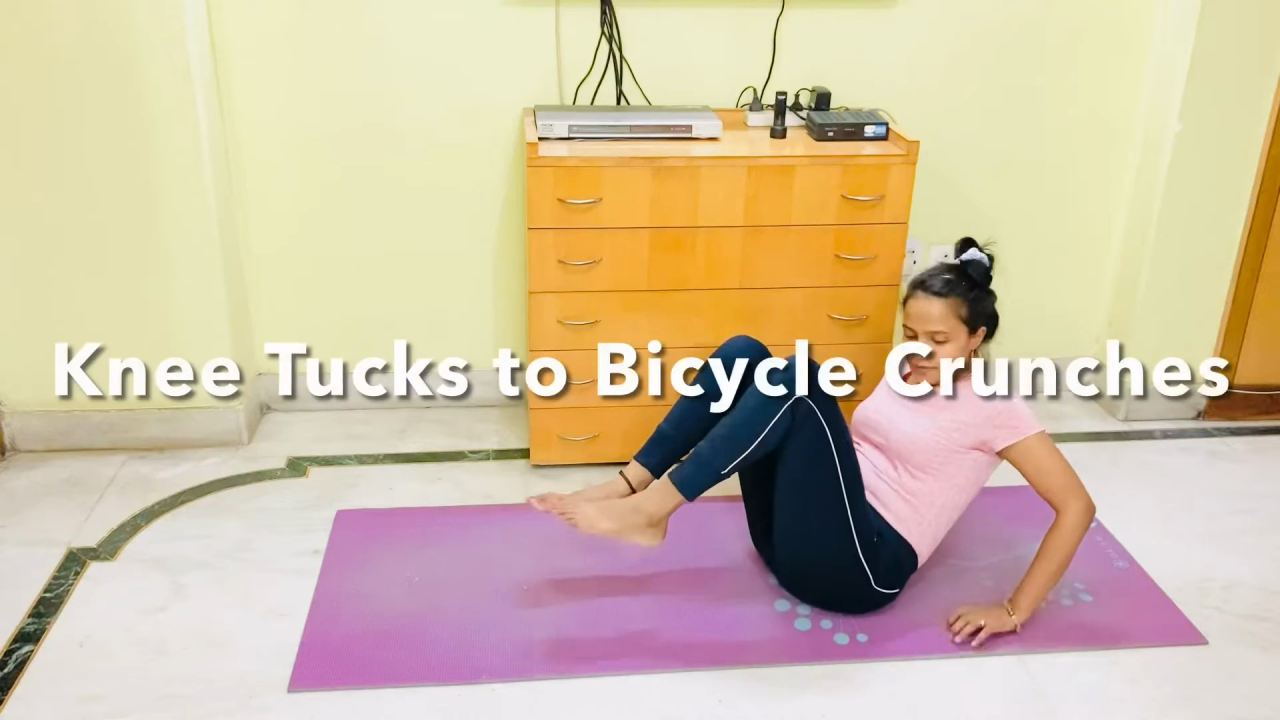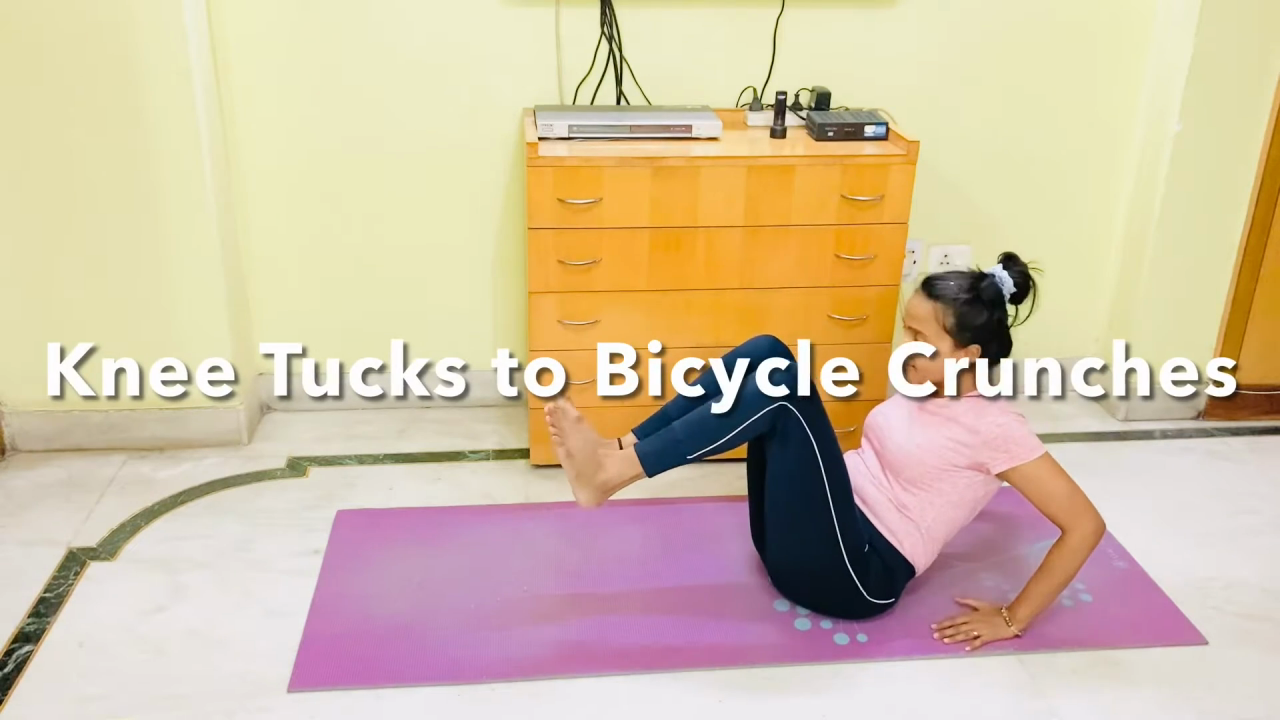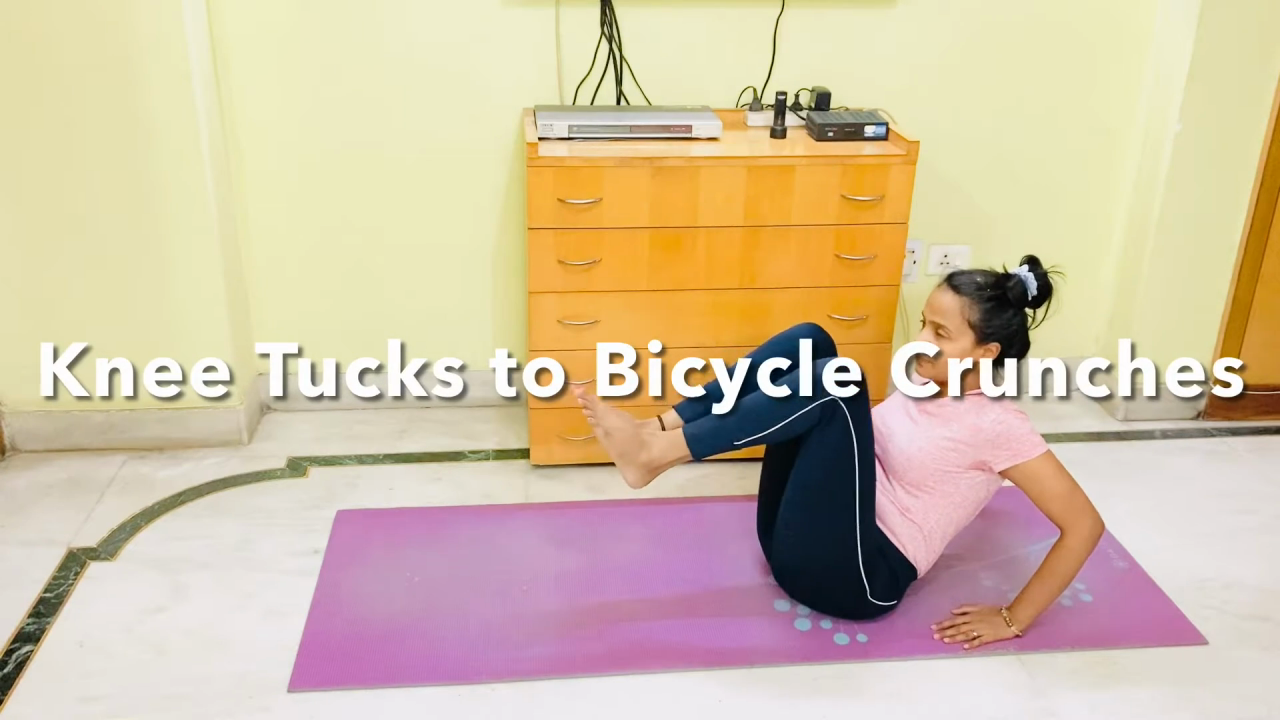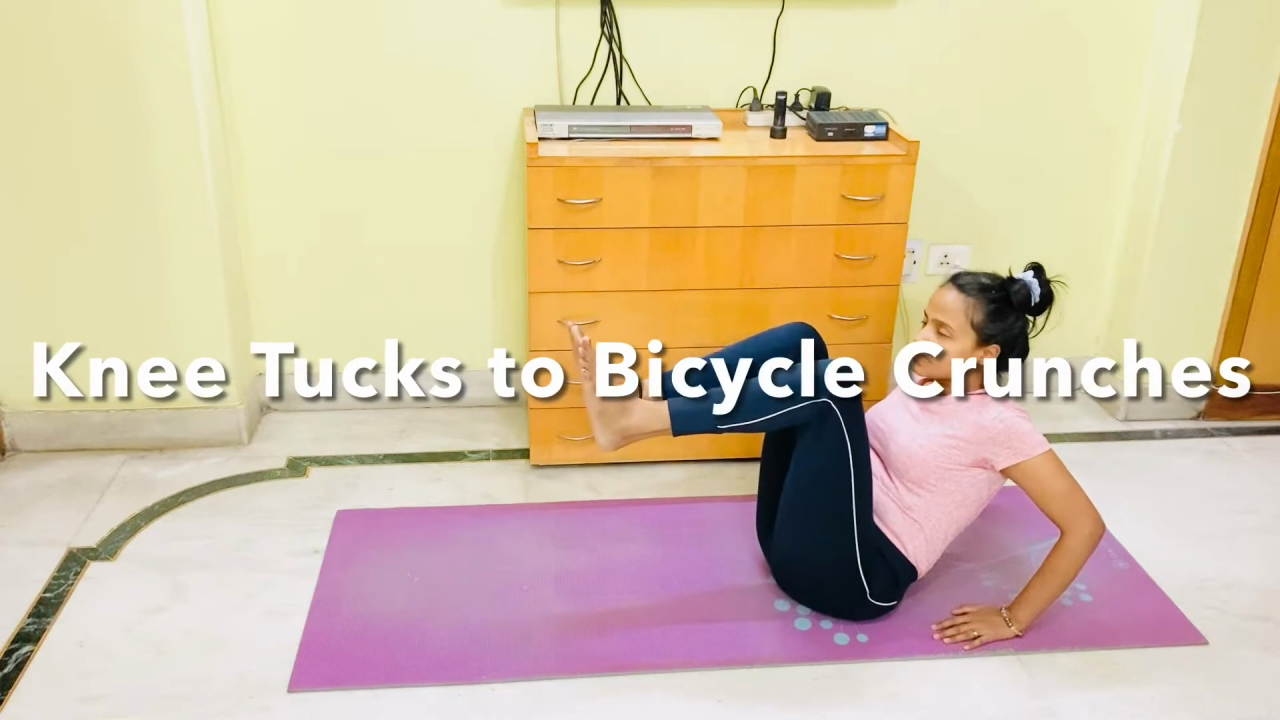
dt=1s
person 1, frame 1
left shoulder: (992, 408)
right shoulder: (905, 374)
left elbow: (1076, 504)
left wrist: (1017, 607)
left hip: (858, 566)
right hip: (795, 534)
left knee: (798, 376)
right knee: (742, 353)
left ankle: (652, 511)
right ankle: (632, 483)
person 1, frame 2
left shoulder: (993, 428)
right shoulder: (925, 383)
left elbow: (1085, 525)
left wrist: (1013, 619)
left hip: (852, 570)
right hip: (819, 525)
left knee: (783, 387)
right knee: (765, 354)
left ankle: (614, 473)
right ankle: (620, 449)
person 1, frame 3
left shoulder: (996, 427)
right shoulder: (926, 382)
left elbow: (1084, 526)
left wrist: (1013, 620)
left hip: (854, 575)
right hip: (798, 533)
right knee: (808, 340)
left ankle: (658, 453)
right ankle: (661, 429)
person 1, frame 4
left shoulder: (998, 427)
right shoulder: (924, 381)
left elbow: (1085, 526)
left wrist: (1013, 620)
left hip: (856, 574)
right hip: (798, 534)
left knee: (826, 384)
right knee: (799, 341)
left ankle: (637, 422)
right ankle: (641, 401)
